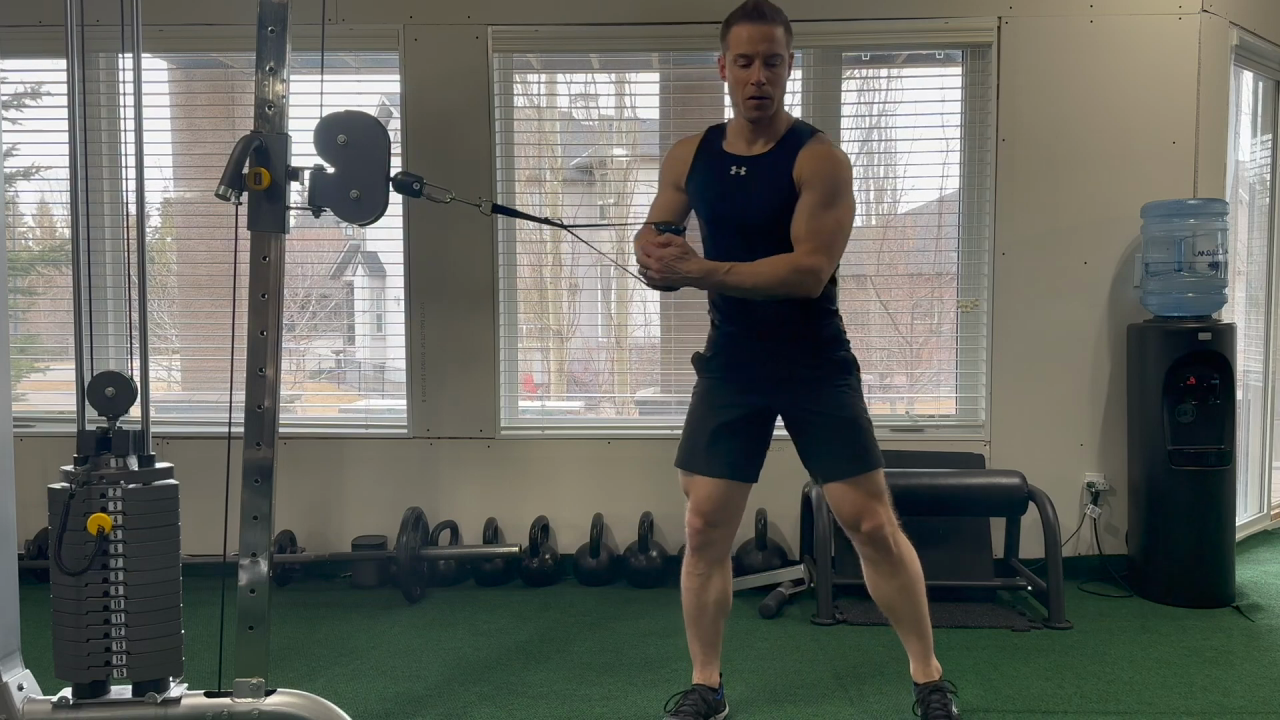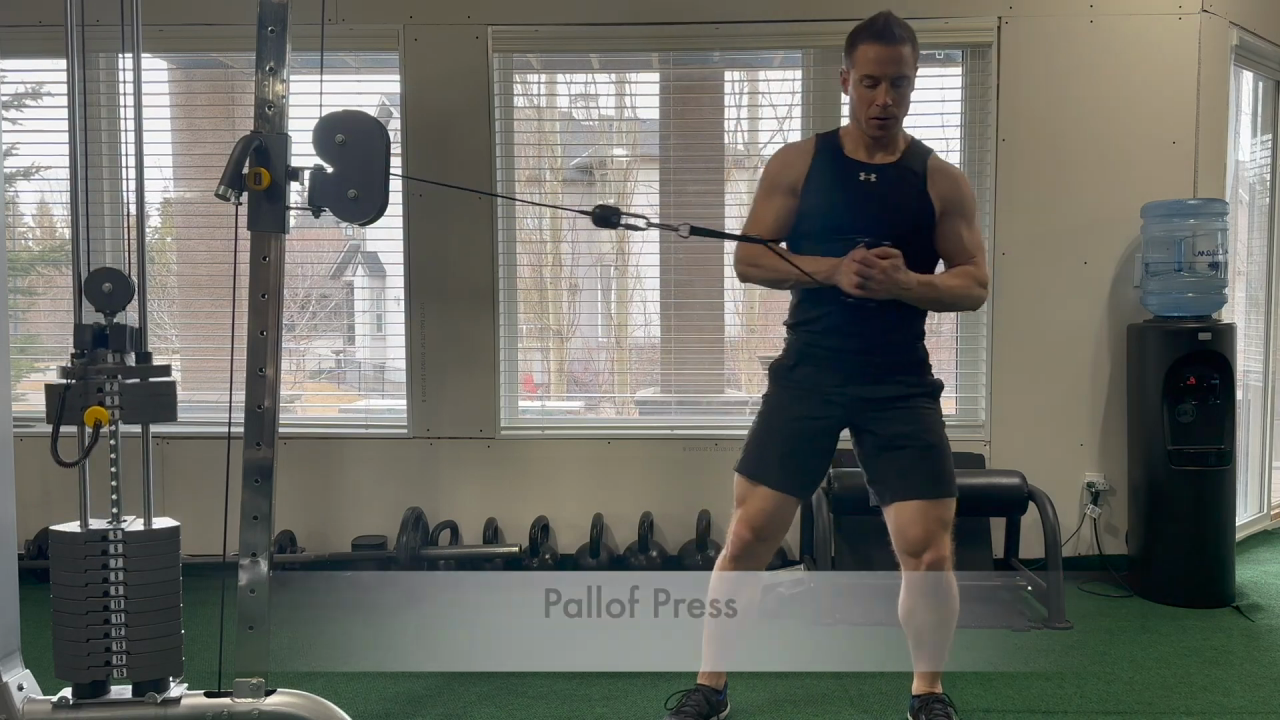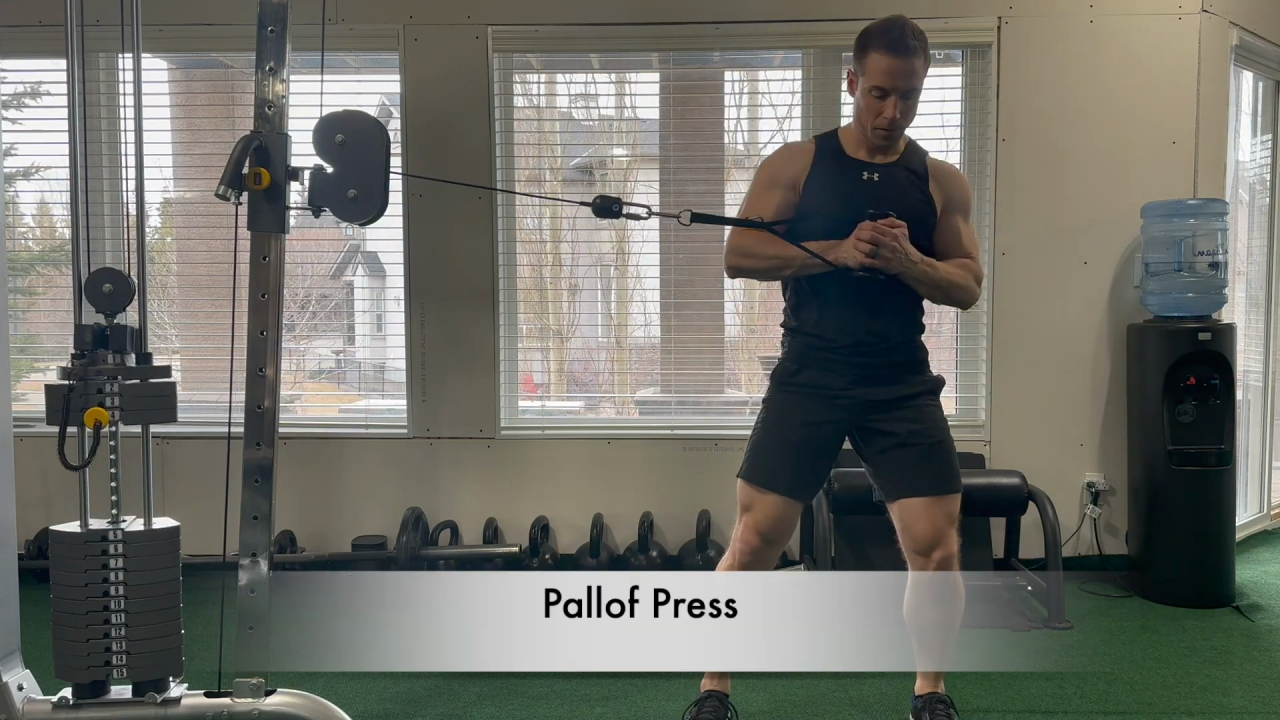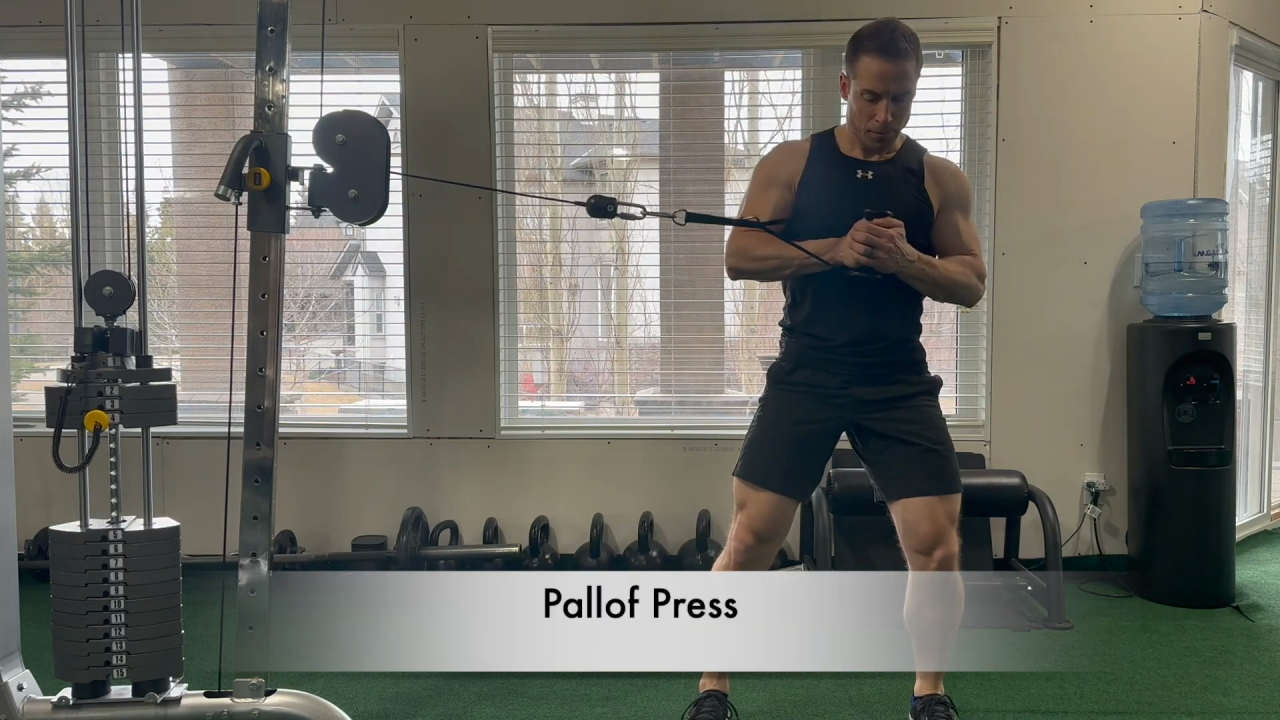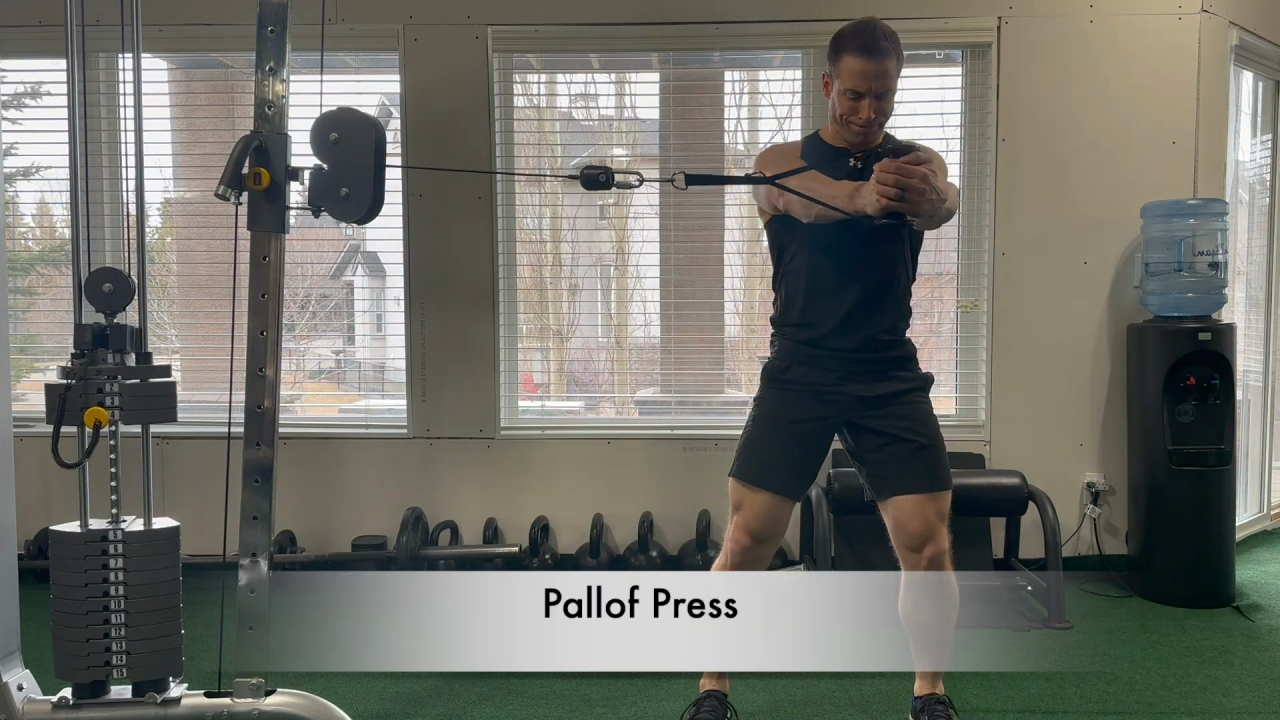
dt=0.5s
person 1, frame 1
left shoulder: (820, 158)
right shoulder: (690, 154)
left elbow: (808, 272)
right elbow: (654, 234)
left wrist: (700, 270)
right wrist: (653, 255)
left hip: (815, 367)
right hip: (731, 365)
left knee: (873, 527)
right knee: (704, 530)
person 1, frame 2
left shoulder: (940, 179)
right shoulder: (797, 162)
left elbow: (974, 284)
right elbow: (748, 257)
left wrist: (905, 281)
right wrist: (834, 272)
left hip: (899, 386)
right hip: (806, 376)
left knee: (930, 555)
right knee: (749, 537)
person 1, frame 3
left shoulder: (941, 181)
right shoulder: (796, 163)
left elbow: (969, 285)
right elbow: (739, 255)
left wrist: (906, 261)
right wrist: (838, 251)
left hip: (902, 385)
right hip: (808, 378)
left knee: (937, 551)
right knee: (753, 543)
person 1, frame 4
left shoulder: (940, 178)
right shoulder: (792, 162)
left elbow: (971, 283)
right elbow: (740, 255)
left wrist: (902, 258)
right wrist: (835, 249)
left hip: (899, 383)
right hip: (805, 376)
left knee: (937, 550)
right knee: (748, 541)
person 1, frame 5
left shoulder: (916, 159)
right shoulder: (783, 160)
left elbow: (944, 206)
right elbow: (806, 202)
left wrist: (929, 194)
right wrist: (864, 194)
left hip: (889, 376)
right hip: (800, 373)
left knee: (929, 546)
right knee: (745, 542)
